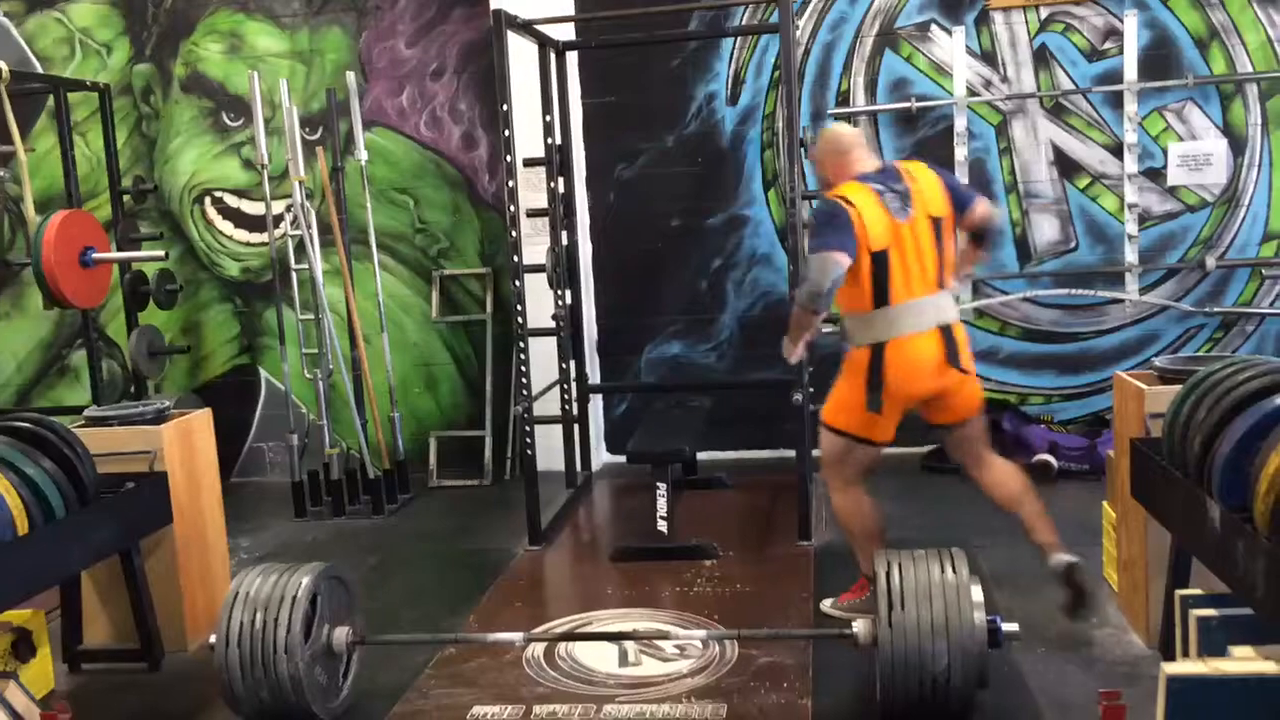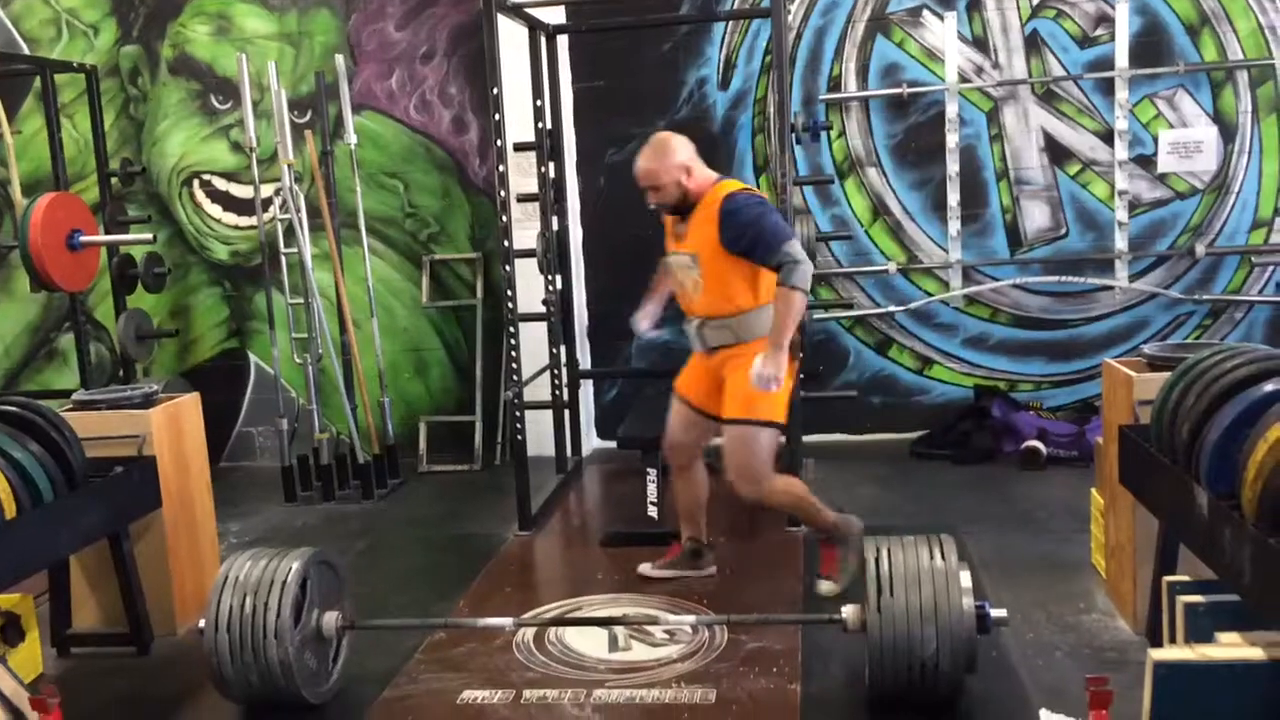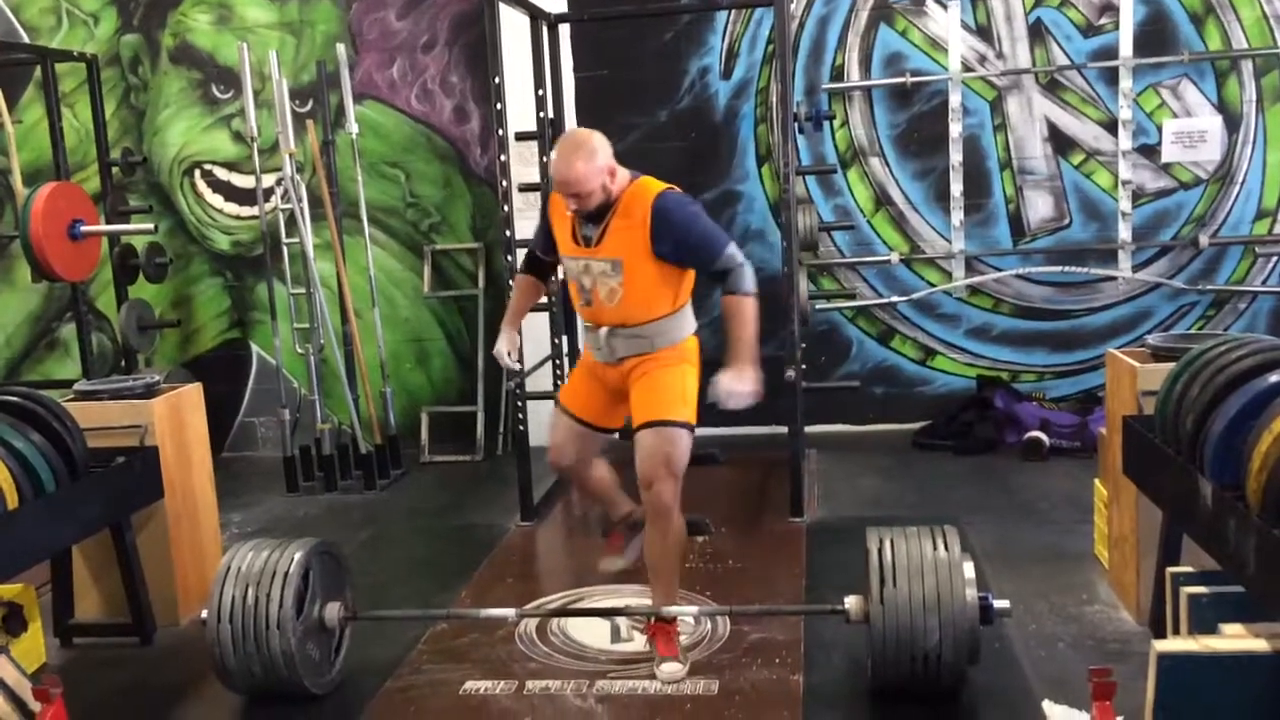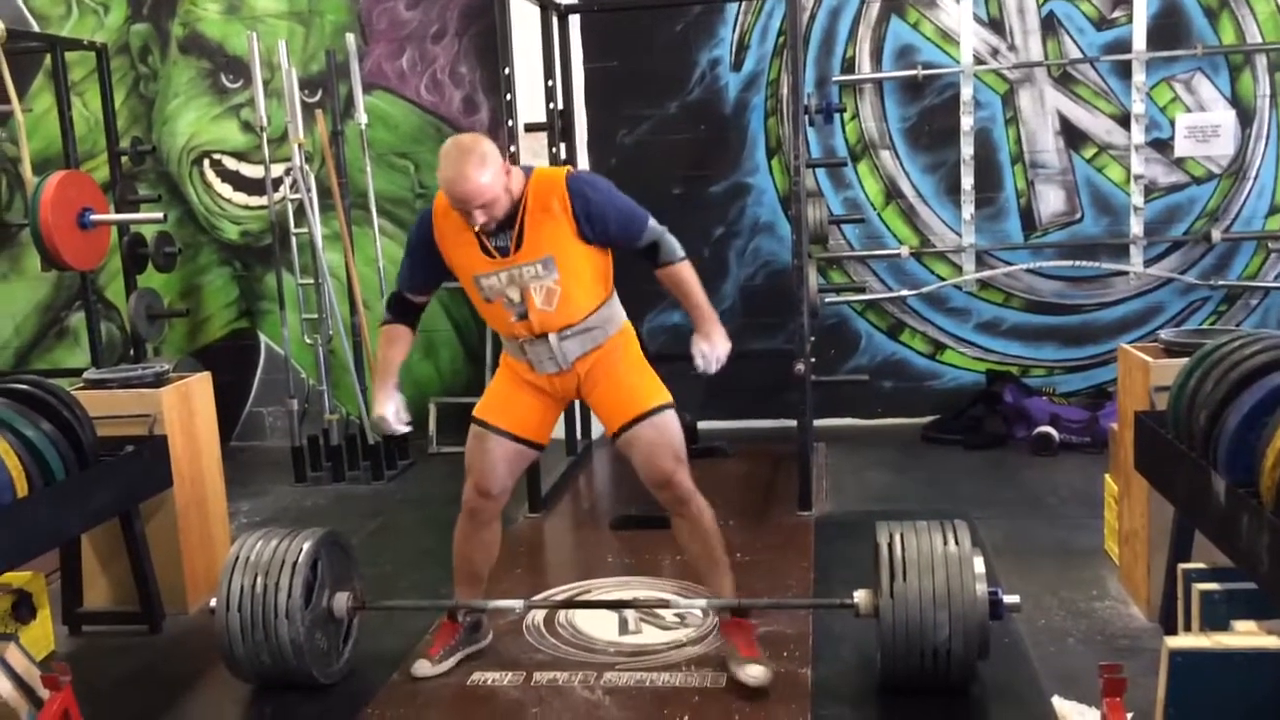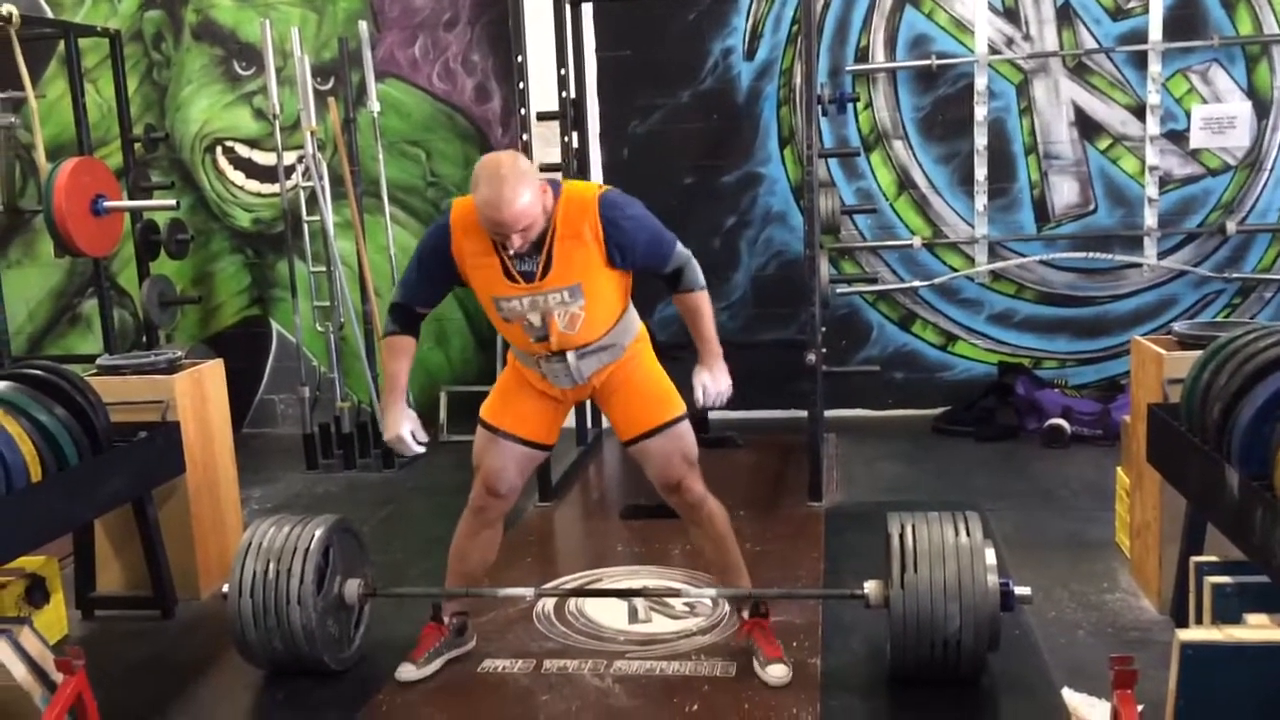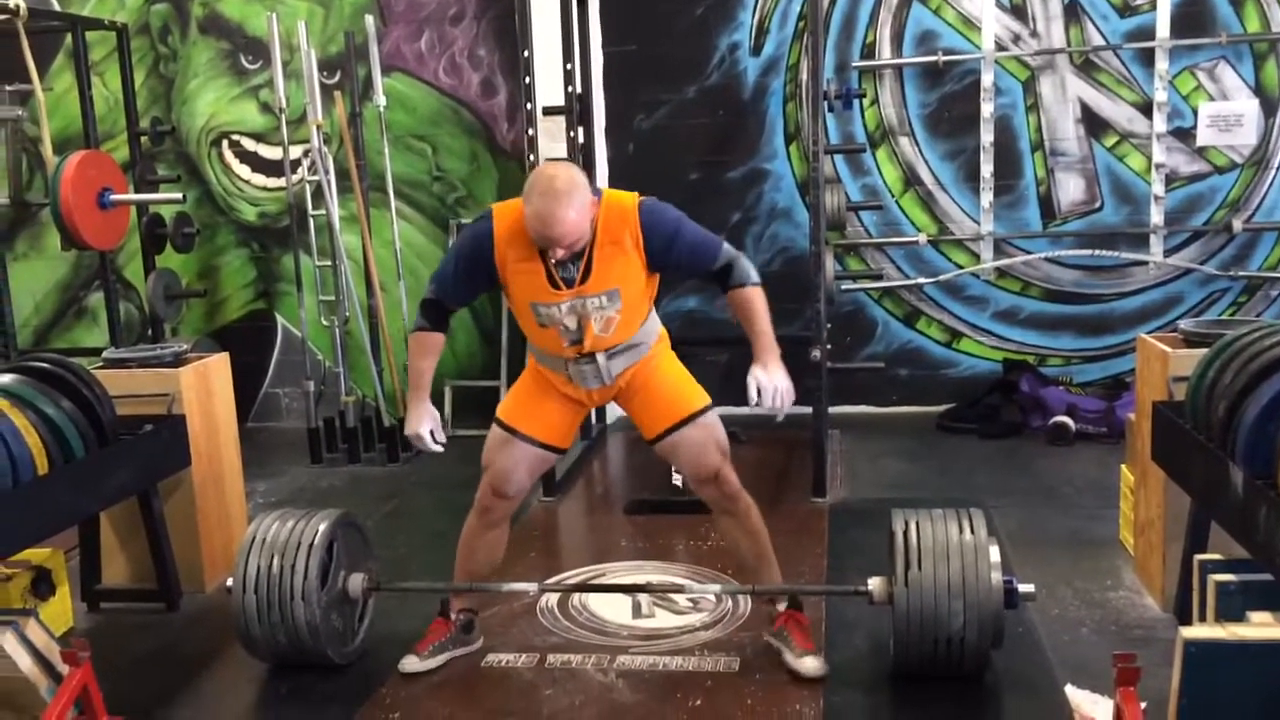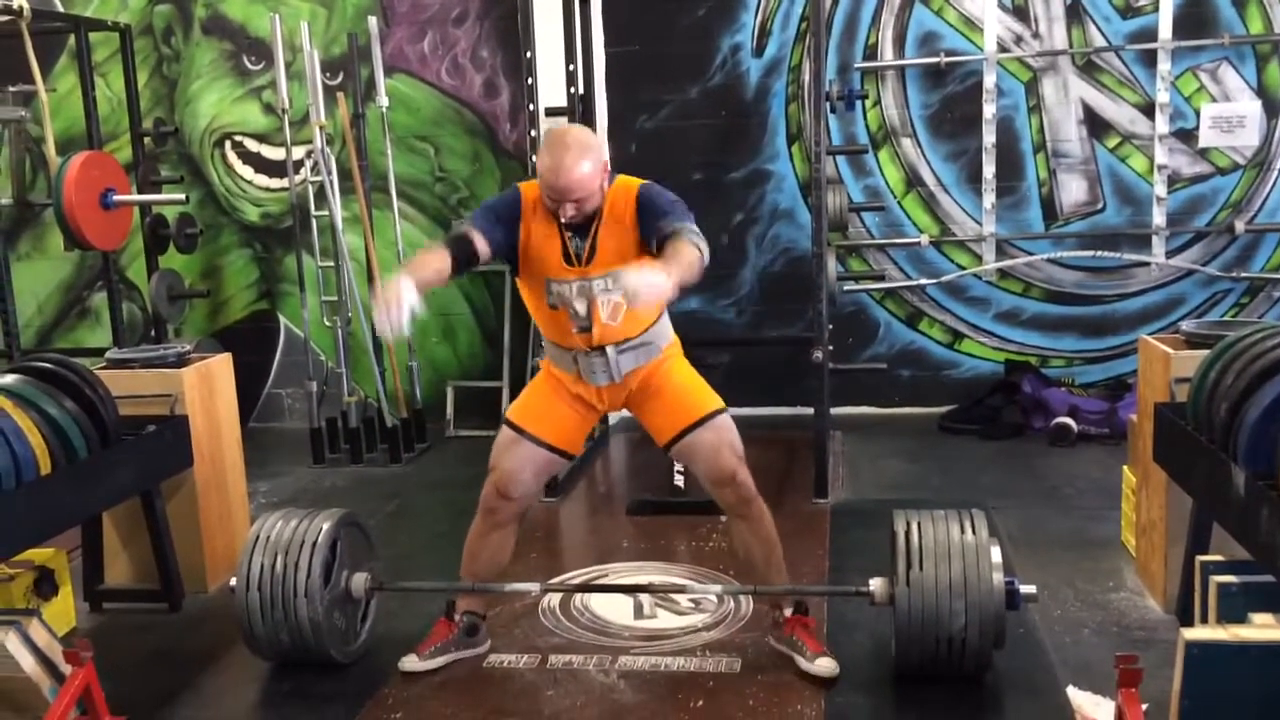
dt=0.5s
person 1, frame 1
left shoulder: (837, 210)
right shoulder: (928, 179)
left elbow: (821, 282)
right elbow: (985, 222)
left wrist: (796, 335)
right wrist: (960, 263)
left hip: (884, 359)
right hip: (945, 344)
left knee: (841, 474)
right knee: (980, 457)
left ankle: (877, 588)
right ankle: (1058, 556)
person 1, frame 2
left shoulder: (734, 207)
right shoulder: (678, 207)
left elbow: (795, 267)
left wrist: (774, 352)
right wrist: (654, 301)
left hip: (758, 352)
right hip: (712, 350)
left knee: (750, 480)
right knee: (678, 452)
left ankle: (838, 531)
right ankle: (693, 549)
person 1, frame 3
left shoulder: (663, 209)
right shoulder: (560, 206)
left elbow: (735, 272)
right elbow: (538, 262)
left wrist: (742, 364)
right wrist: (510, 325)
left hip: (662, 356)
right hip: (599, 356)
left knee: (658, 489)
right knee: (566, 459)
left ankle: (663, 623)
right ankle: (629, 521)
person 1, frame 4
left shoulder: (572, 192)
right shoulder: (437, 223)
left elbow: (658, 245)
right elbow: (403, 305)
left wrist: (707, 326)
right wrist: (384, 385)
left hip: (604, 350)
right hip: (525, 365)
left knee: (673, 484)
right knee: (481, 496)
left ankle: (734, 620)
right ankle: (467, 622)
person 1, frame 5
left shoulder: (602, 212)
right shoulder: (453, 233)
left elbow: (679, 268)
right elbow: (405, 312)
left wrist: (711, 358)
right wrist: (393, 403)
left hip: (618, 356)
right hip: (533, 369)
left knee: (686, 488)
right knee: (488, 497)
left ankle: (753, 620)
right ankle: (449, 625)
person 1, frame 6
left shoulder: (639, 222)
right shoulder: (496, 233)
left elbow: (728, 268)
right elbow: (436, 307)
left wrist: (765, 355)
right wrist: (419, 399)
left hip: (641, 360)
right hip: (554, 373)
left knee: (719, 482)
right knee: (495, 494)
left ankle: (783, 615)
right ankle: (456, 622)
person 1, frame 7
left shoulder: (643, 204)
right shoulder: (518, 209)
left elbow: (690, 243)
right elbow: (460, 248)
left wrist: (663, 275)
right wrist: (407, 280)
left hip: (651, 363)
right hip: (567, 372)
left knee: (733, 482)
right knee: (501, 495)
left ankle: (790, 620)
right ankle: (463, 624)
